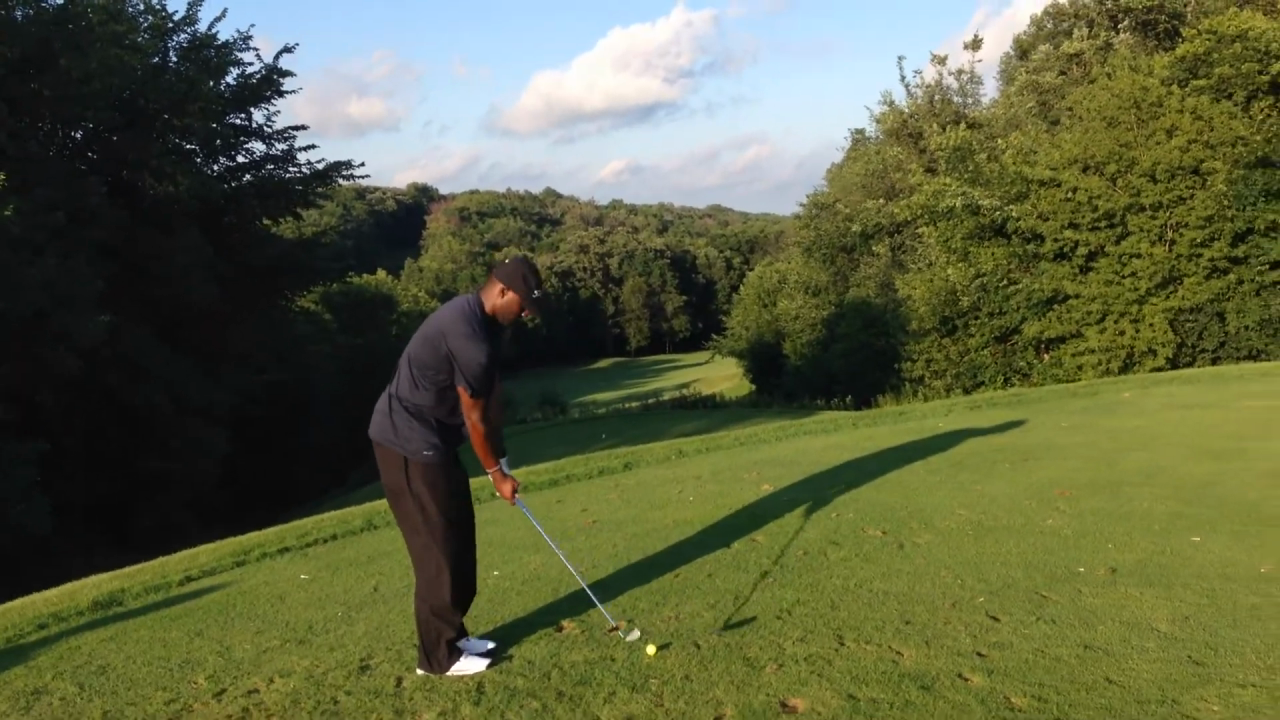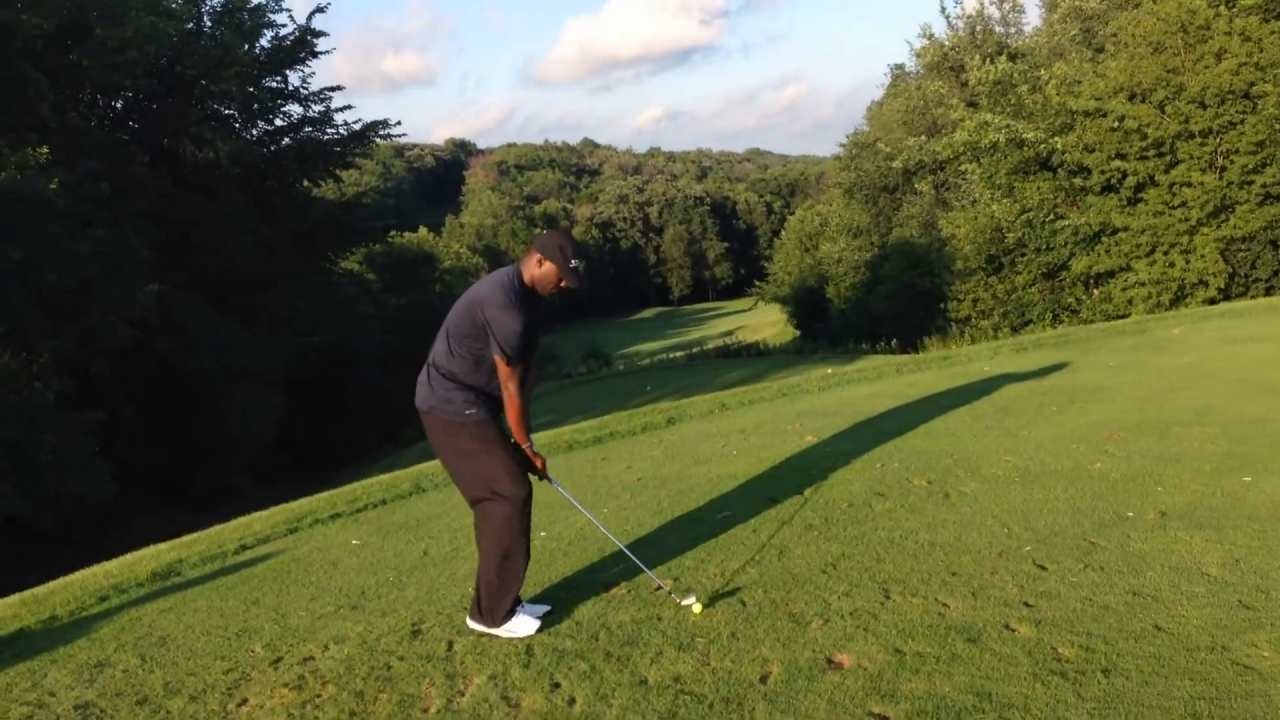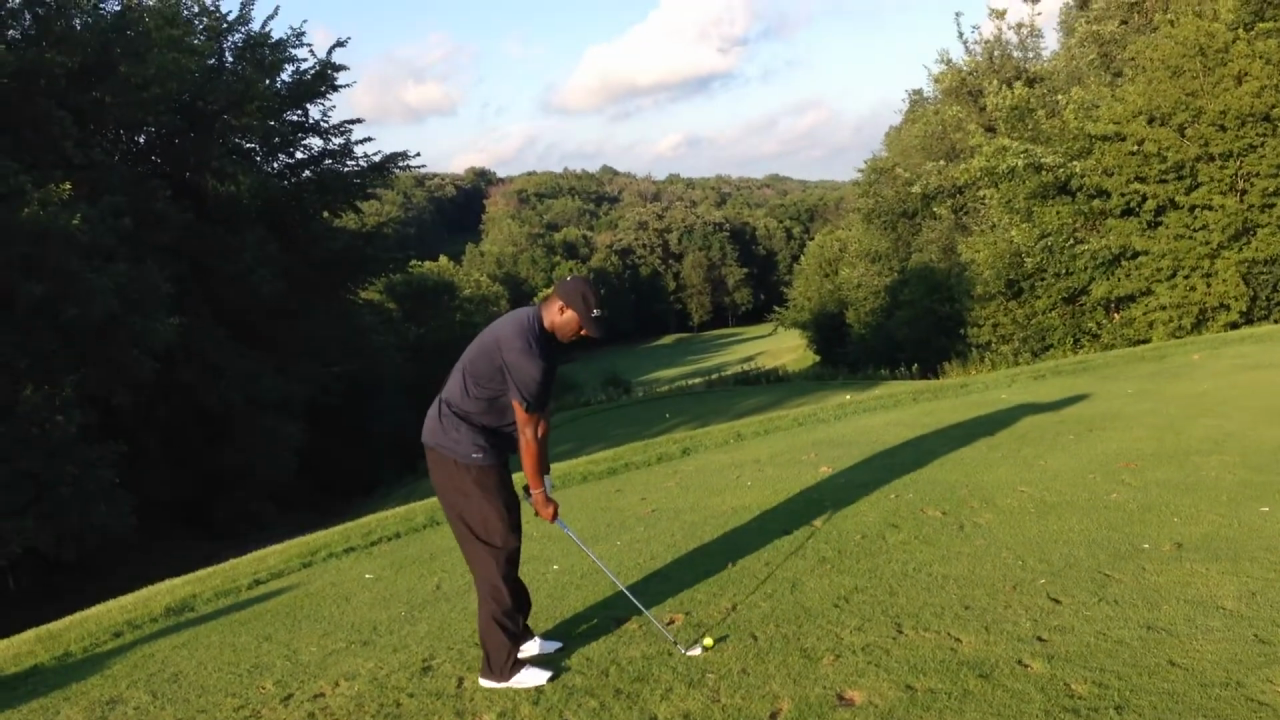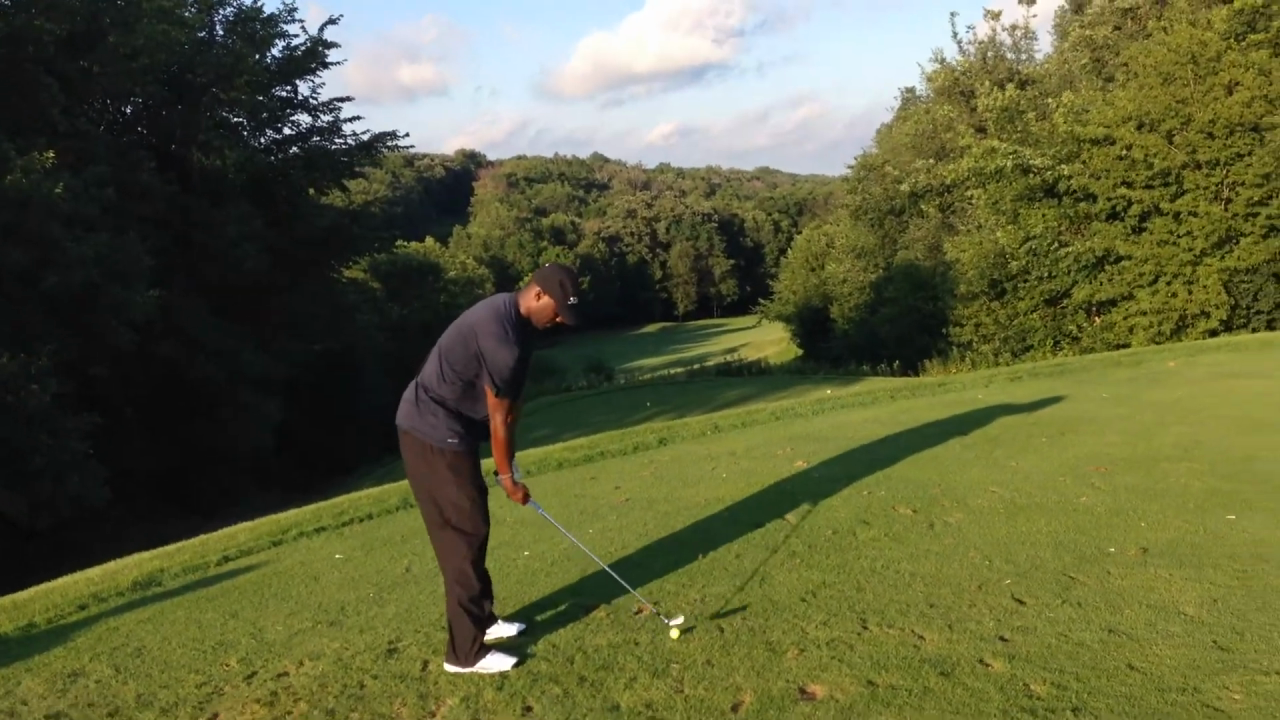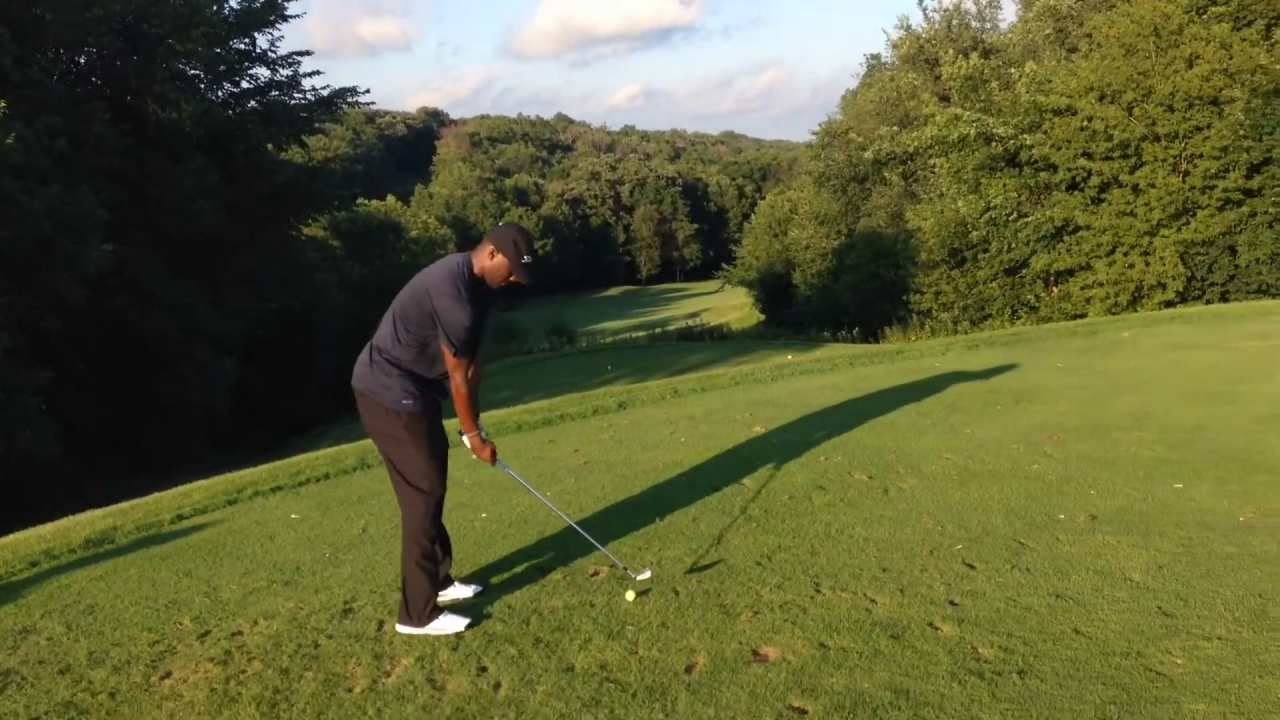
dt=0.4s
person 1, frame 1
left shoulder: (476, 317)
right shoulder: (469, 334)
left elbow: (490, 398)
right elbow: (474, 416)
left wrist: (501, 458)
right wrist: (496, 473)
left hip: (428, 438)
right hip: (410, 443)
left knee: (458, 533)
right knee: (437, 548)
left ankle: (452, 633)
right ankle: (439, 655)
person 1, frame 2
left shoulder: (520, 291)
right shoulder: (506, 305)
left elbow: (524, 373)
right elbow: (511, 387)
left wrist: (524, 438)
right wrist: (526, 447)
left hip: (470, 403)
right hip: (452, 406)
left knee: (497, 498)
right knee: (512, 493)
left ankle: (503, 601)
right ankle: (491, 610)
person 1, frame 3
left shoulder: (534, 329)
right shoulder: (526, 349)
left elbow: (539, 417)
right elbow: (528, 431)
left wrist: (543, 477)
right wrist: (538, 492)
left hip: (479, 442)
right hip: (460, 446)
left knee: (504, 542)
right knee: (495, 548)
left ankle: (517, 635)
right ankle: (500, 666)
person 1, frame 4
left shoulder: (510, 316)
right shoulder: (502, 335)
left elbow: (509, 404)
right elbow: (499, 416)
left wrist: (509, 464)
right wrist: (507, 477)
left hip: (448, 427)
right hip: (433, 431)
left knee: (470, 529)
right knee: (463, 535)
left ankle: (481, 619)
right ankle: (466, 651)
person 1, frame 5
left shoulder: (473, 281)
right shoulder: (455, 294)
left elbow: (471, 362)
right elbow: (458, 376)
left wrist: (473, 424)
right wrist: (474, 435)
left hip: (412, 386)
right hip: (390, 390)
left knee: (430, 485)
right knee: (424, 491)
left ankle: (437, 580)
right ankle: (417, 611)
